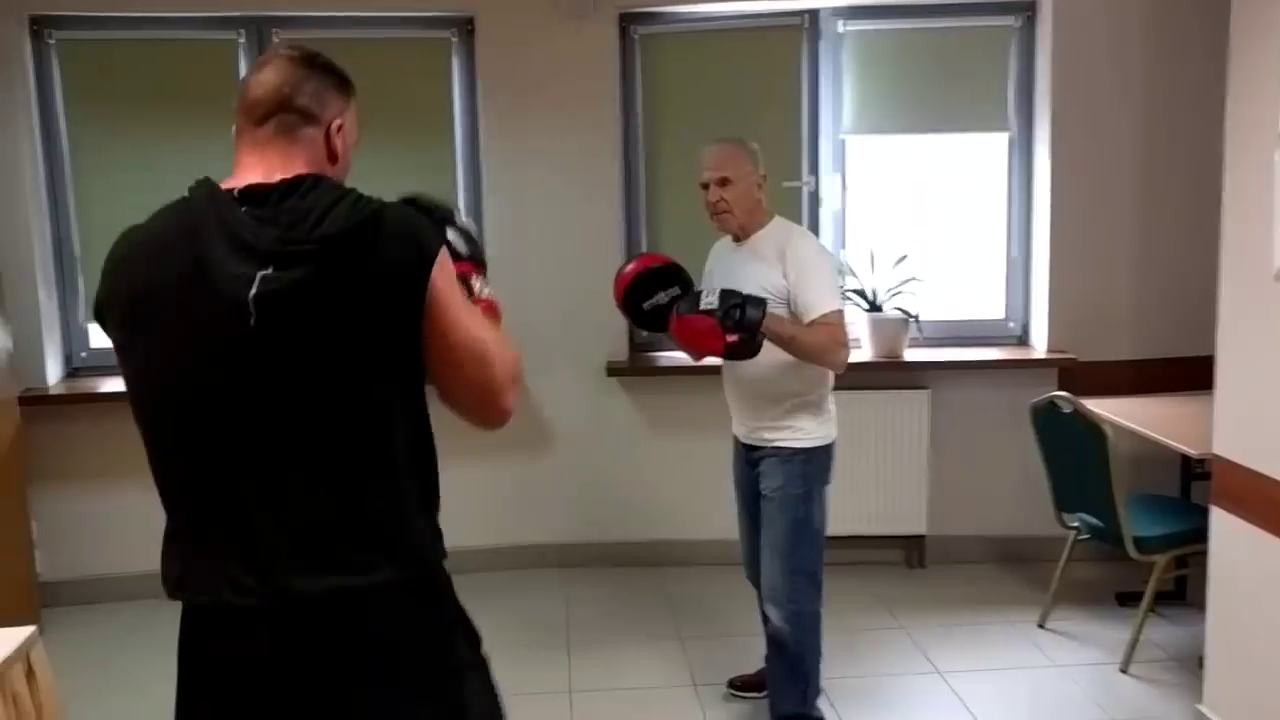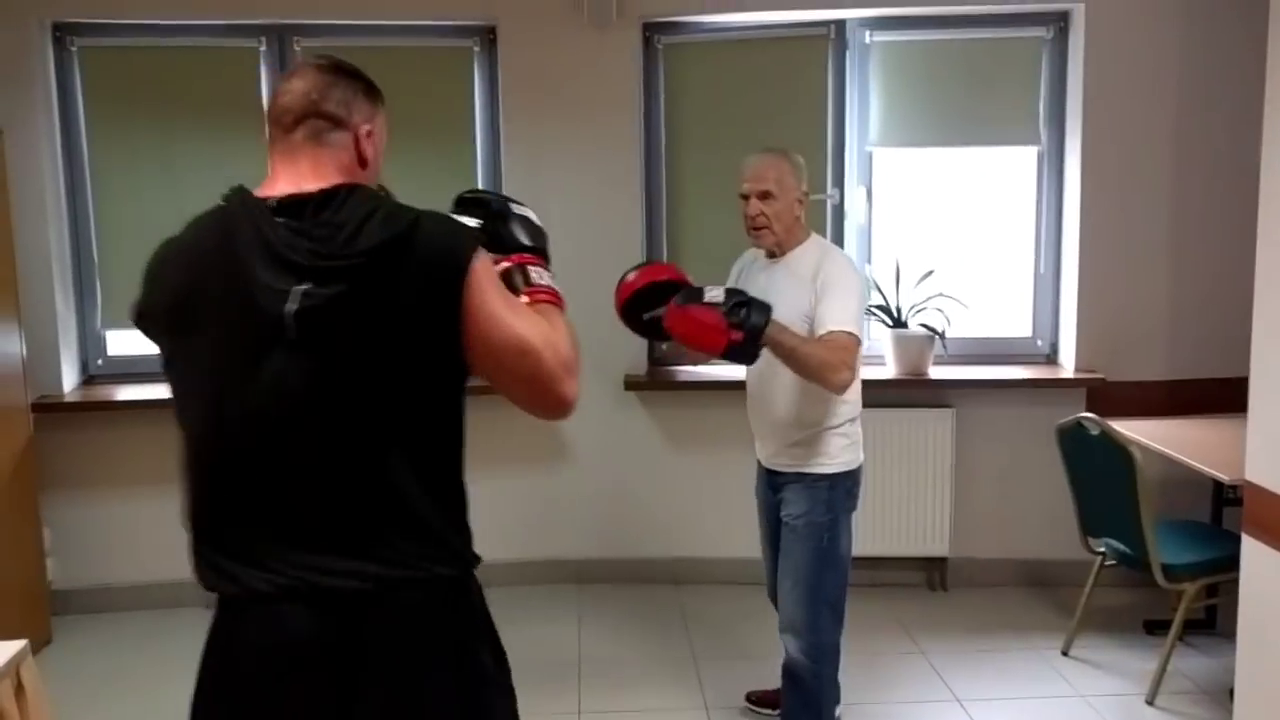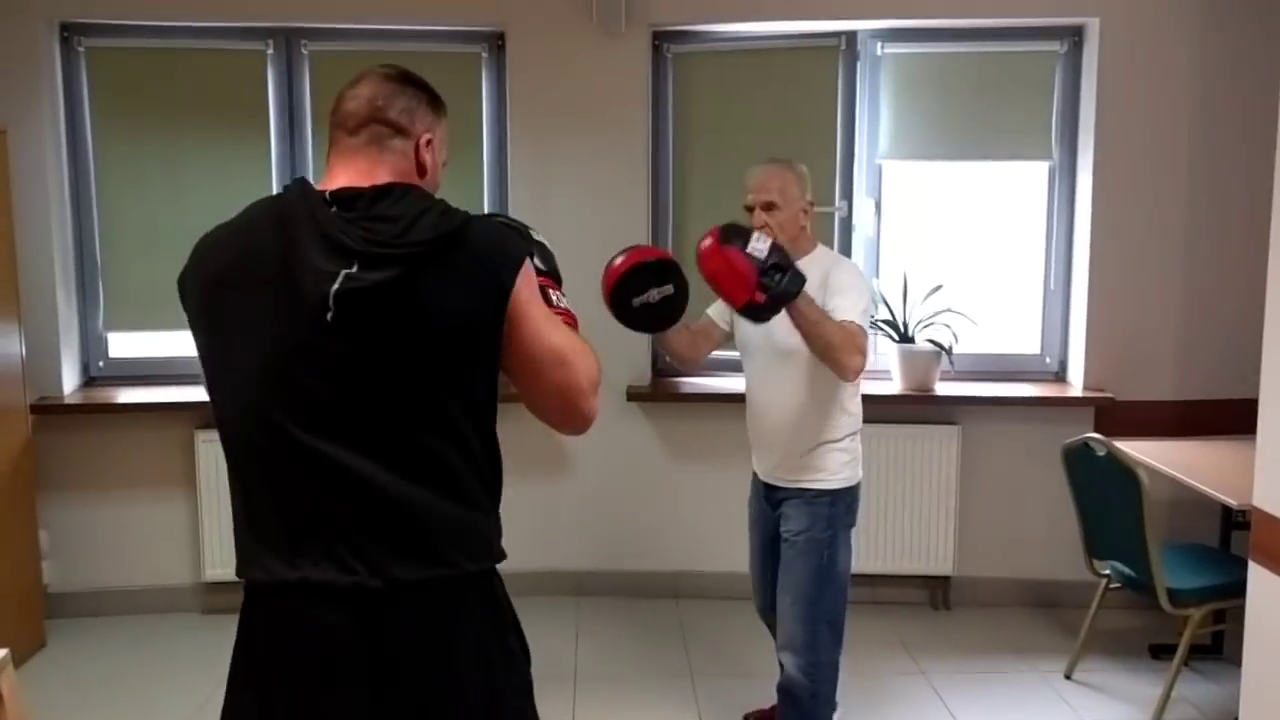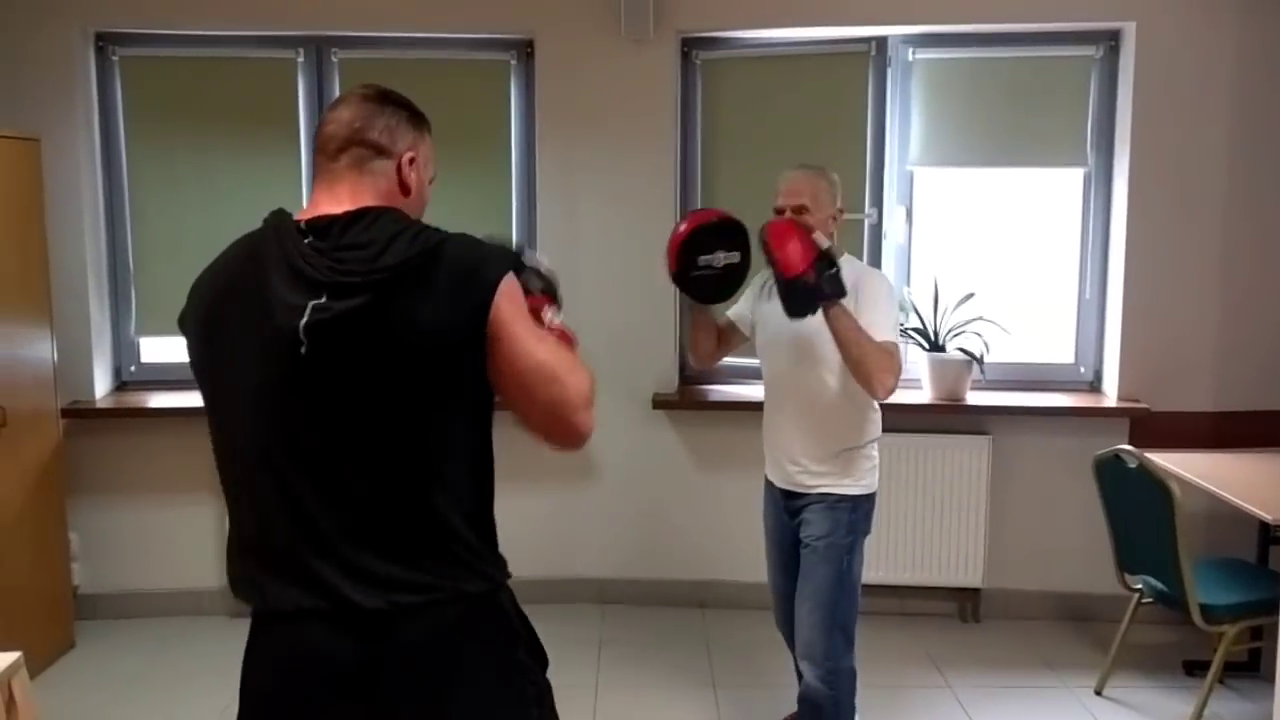
dt=0.3s
person 1, frame 1
left shoulder: (139, 261)
right shoulder: (397, 245)
right elbow: (493, 400)
right wrist: (455, 279)
left hip: (230, 626)
right hip: (385, 616)
person 1, frame 2
left shoulder: (178, 269)
right shoulder: (434, 251)
right elbow: (554, 389)
right wrist: (529, 265)
left hip: (263, 630)
right hip: (418, 622)
person 1, frame 3
left shoulder: (221, 259)
right shoulder: (482, 254)
right elbow: (575, 406)
right wrist: (543, 283)
left hip: (292, 623)
right hip: (446, 617)
person 1, frame 4
left shoulder: (219, 288)
right shoulder: (463, 275)
right elbow: (570, 420)
right wrist: (540, 309)
left hip: (299, 644)
right hip: (452, 633)
person 2, frame 1
left shoulder: (799, 250)
right shoulder: (720, 254)
left elbow: (835, 351)
left wrist: (763, 320)
left hip: (796, 445)
right hip: (748, 441)
left knee: (787, 584)
right knee: (763, 572)
right ankle: (785, 669)
person 2, frame 2
left shoulder: (833, 269)
right shoulder: (749, 266)
left elbow: (838, 371)
right elbow: (704, 346)
left wrist: (767, 327)
right wrist: (670, 318)
left hip: (821, 470)
right hip: (773, 464)
left knee: (807, 611)
right knee: (789, 597)
person 2, frame 3
left shoulder: (840, 277)
left elbow: (849, 361)
right elbow: (692, 350)
left wrist: (790, 294)
left hip: (821, 485)
right hip: (768, 478)
left knee: (805, 628)
right knee: (774, 610)
person 2, frame 4
left shoulder: (868, 287)
right shoulder: (769, 280)
left elbow: (881, 383)
right elbow: (705, 354)
left wrist: (832, 303)
left hip: (838, 492)
right hip: (781, 485)
left knee: (823, 638)
right knee: (794, 621)
